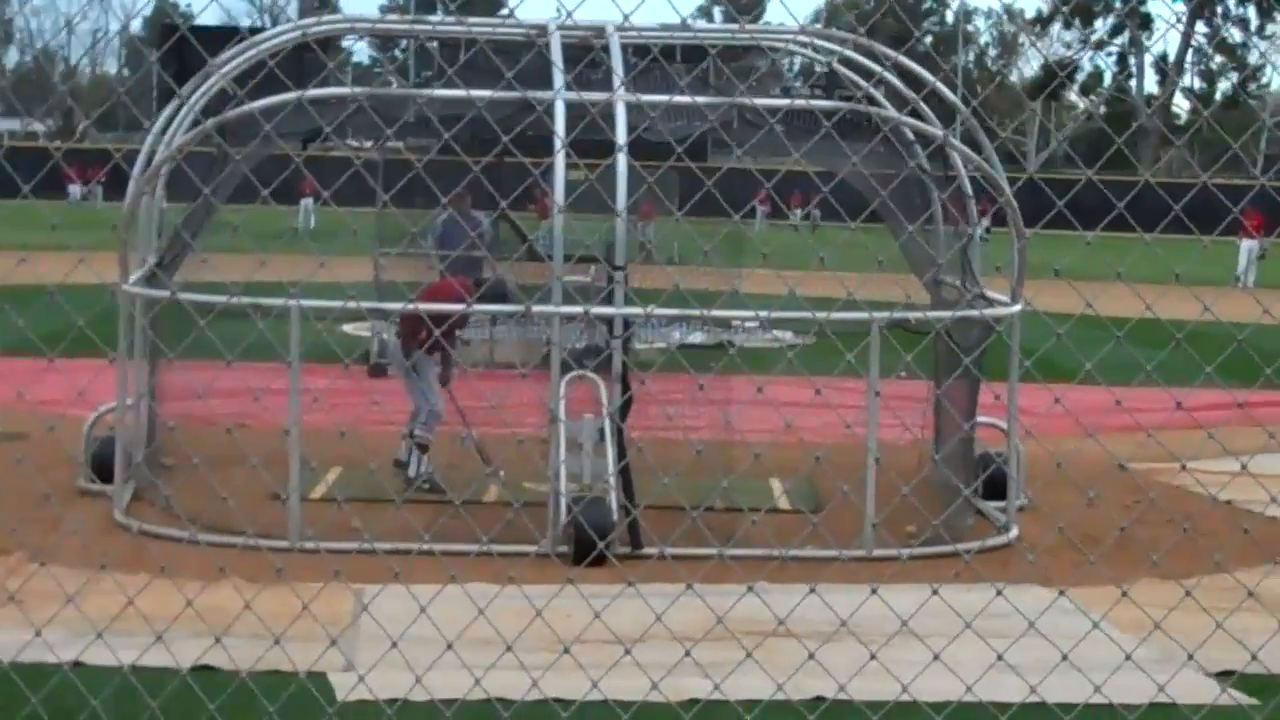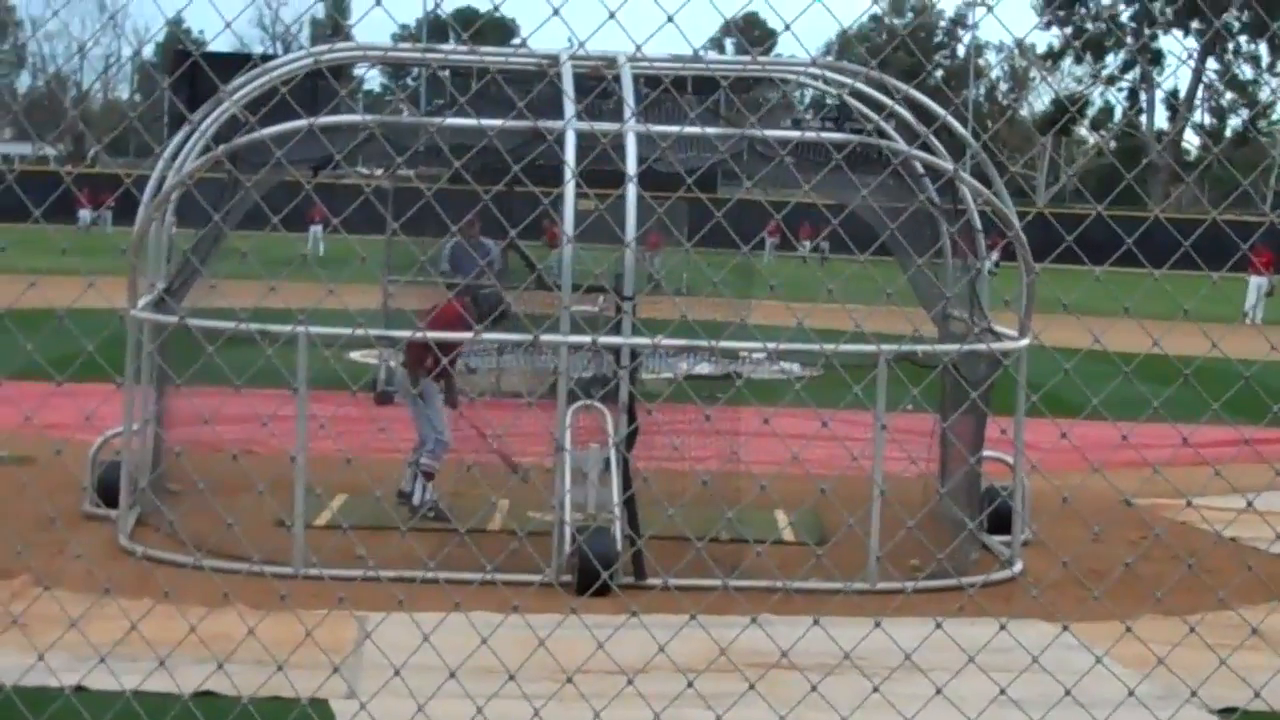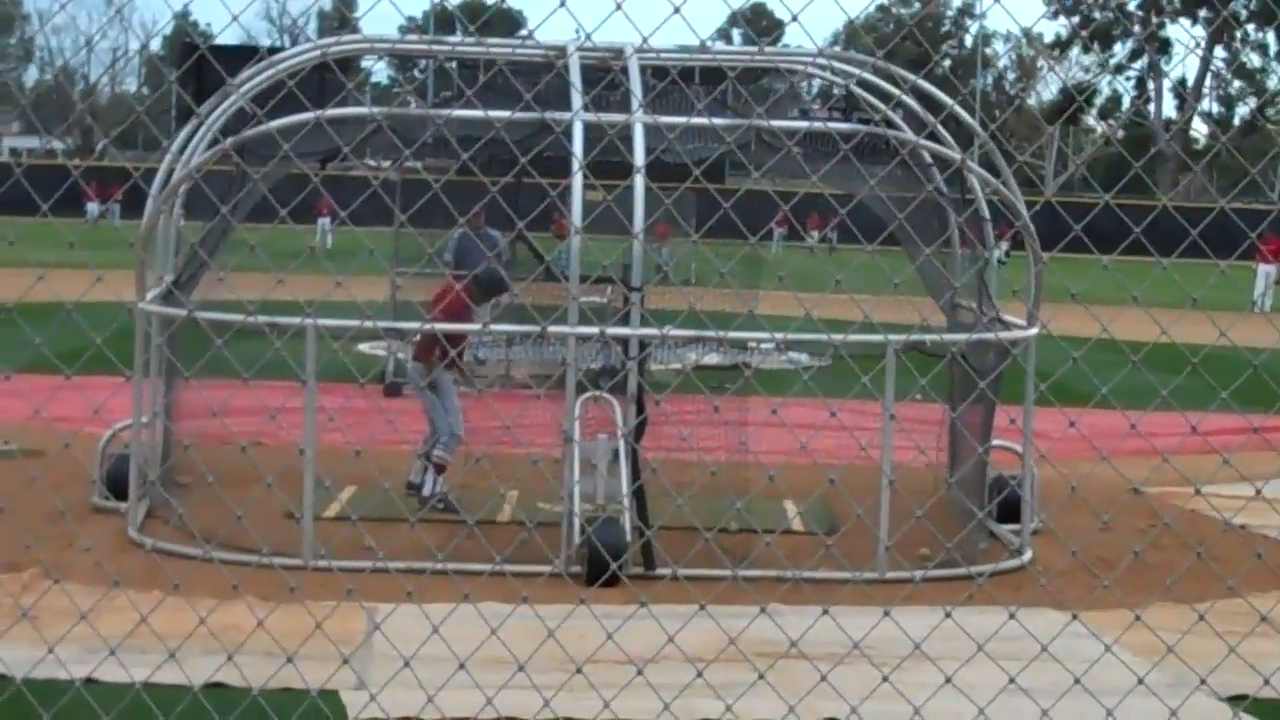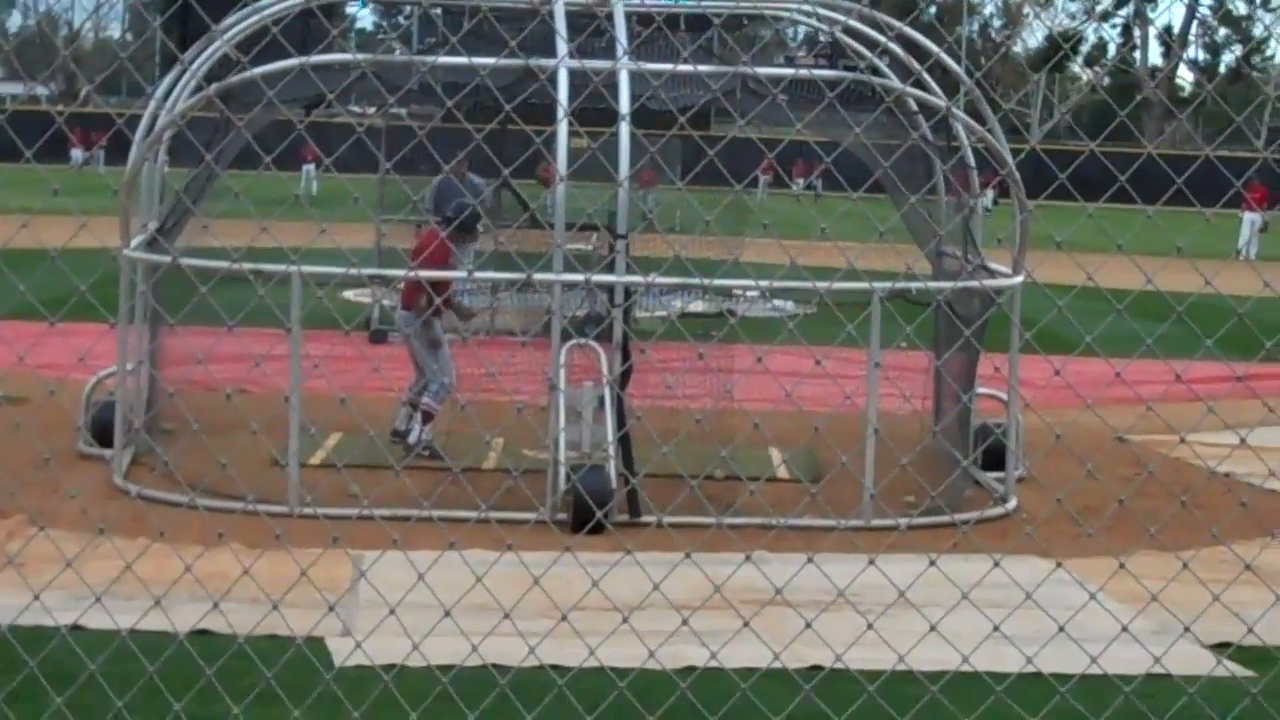
dt=0.2s
person 1, frame 1
left shoulder: (465, 295)
right shoulder: (450, 291)
left elbow: (452, 334)
right elbow: (409, 316)
left wrist: (447, 368)
right wrist: (409, 355)
left hip: (426, 349)
right hip: (410, 349)
left knee: (425, 406)
right knee: (432, 409)
left ankle: (406, 457)
right ankle: (417, 474)
person 1, frame 2
left shoulder: (465, 316)
right shoulder: (450, 311)
right elbow: (415, 341)
left wrist: (450, 388)
right wrist: (416, 382)
left hip: (429, 377)
right hip: (417, 378)
left knee: (430, 436)
right knee: (439, 438)
left ankle: (408, 489)
right ankle: (422, 501)
person 1, frame 3
left shoulder: (462, 297)
right shoulder: (454, 297)
right elbow: (429, 334)
left wrist: (459, 366)
right wrist: (430, 374)
left hip: (437, 369)
right hip: (430, 370)
left knee: (440, 428)
right knee: (453, 431)
left ankle: (417, 481)
right ankle: (431, 492)
person 1, frame 4
left shoulder: (440, 241)
right shoulder: (436, 244)
right elbow: (420, 289)
left wrist: (457, 308)
right wrist: (429, 329)
left hip: (417, 317)
right hip: (419, 319)
left knee: (426, 376)
right knee: (443, 380)
left ankle: (402, 428)
right ankle: (417, 439)
